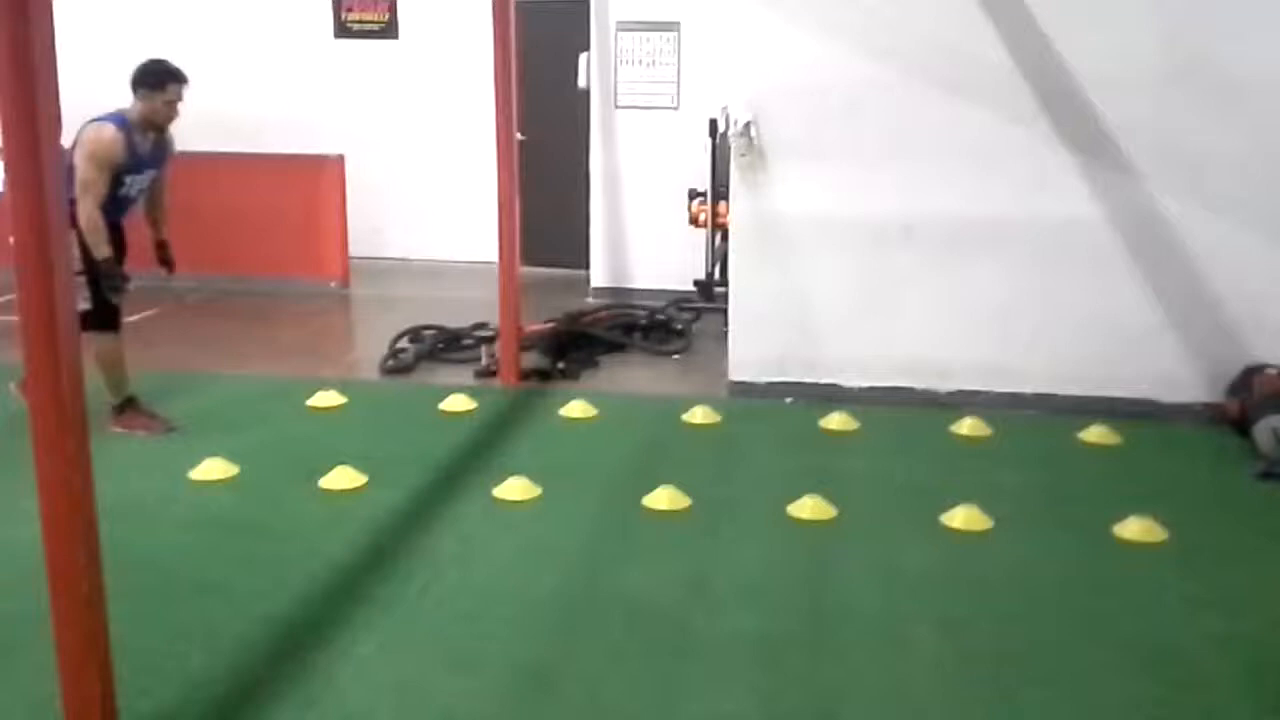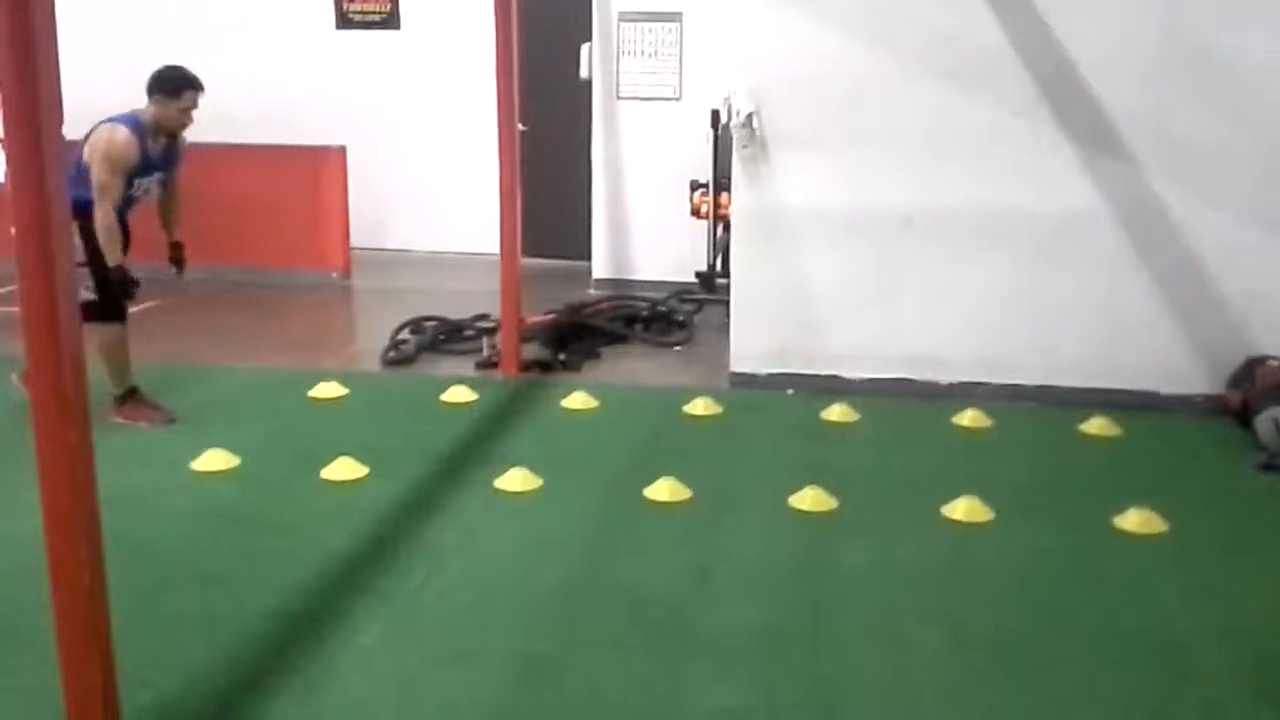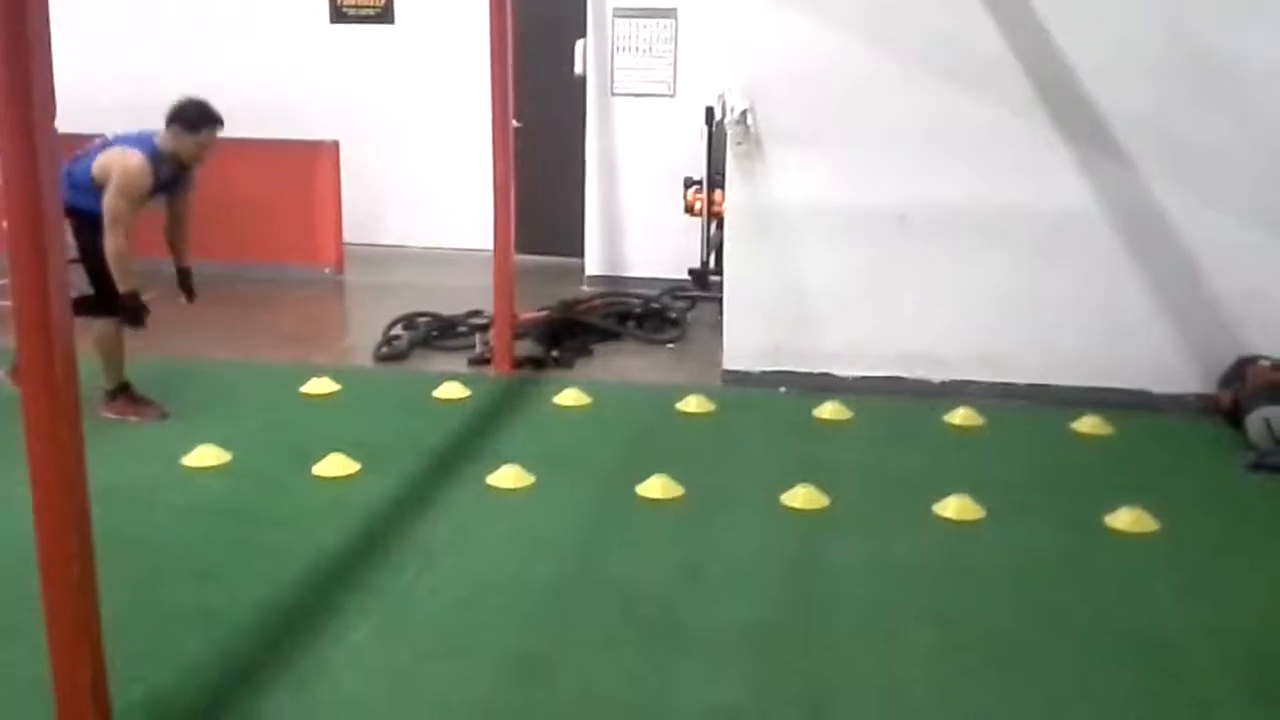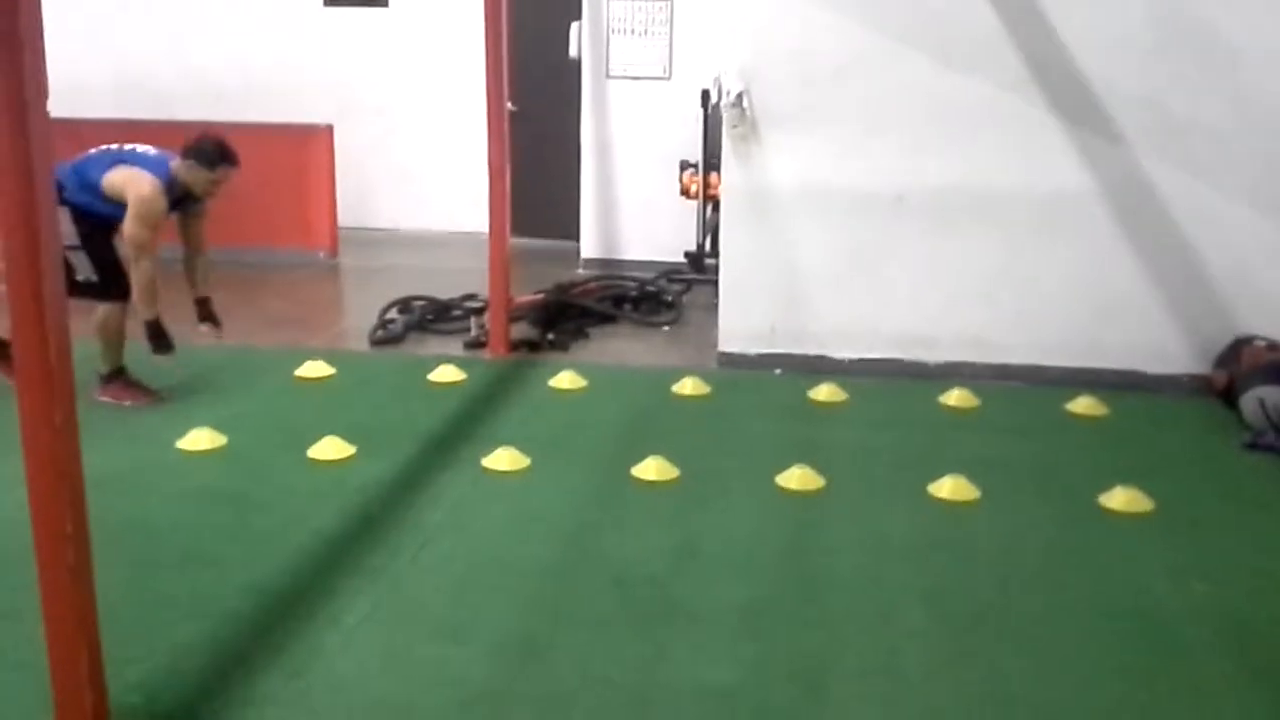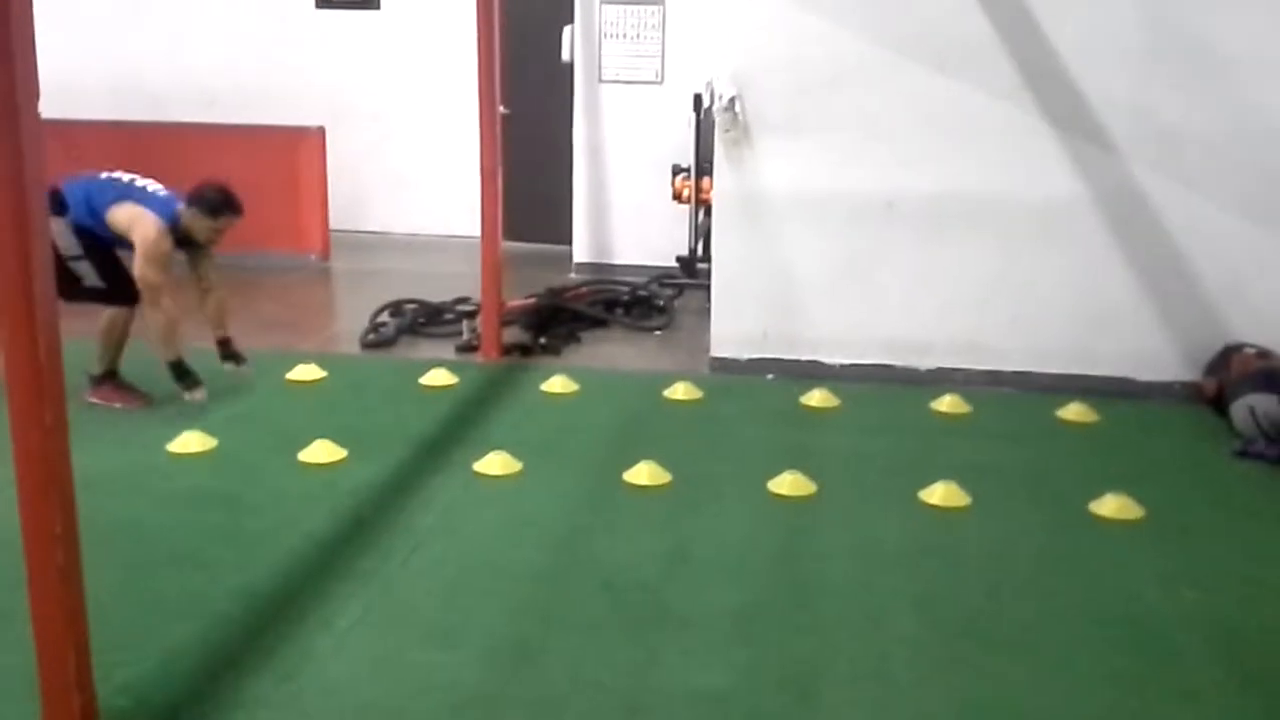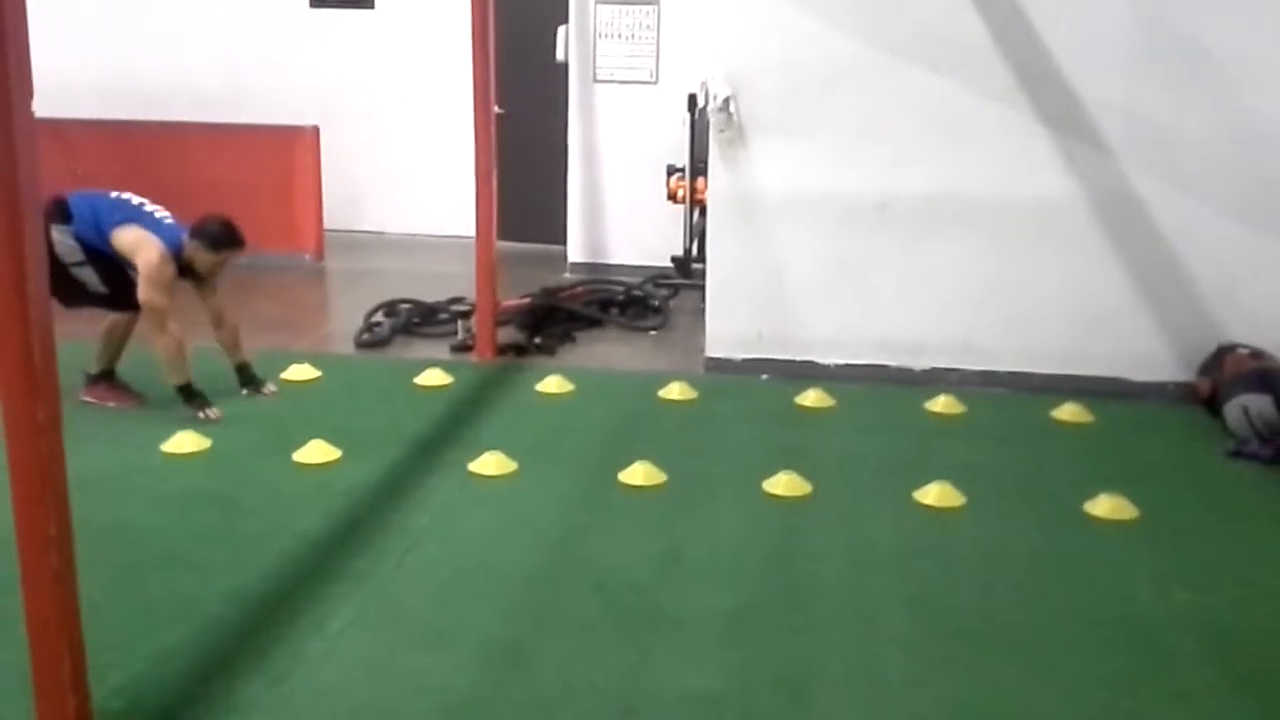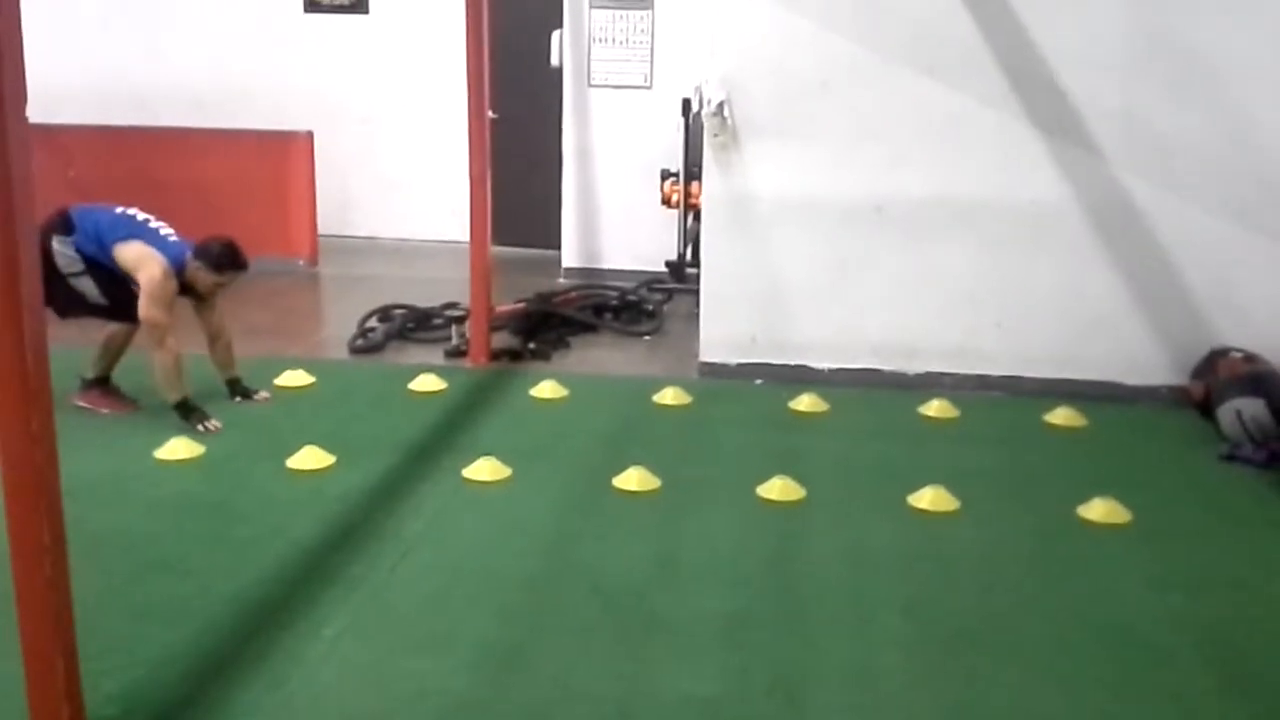
dt=0.2s
person 1, frame 1
left shoulder: (162, 141)
right shoulder: (105, 138)
left elbow: (155, 193)
right elbow: (87, 206)
left wrist: (161, 241)
right wrist: (105, 264)
left hip: (107, 226)
right hip: (75, 230)
left knee: (78, 314)
right knee: (102, 316)
right ankle: (123, 409)
person 1, frame 2
left shoulder: (173, 142)
right shoulder: (119, 141)
left elbow: (169, 194)
right elbow: (103, 209)
left wrist: (175, 243)
right wrist: (118, 269)
left hip: (106, 217)
right hip: (75, 218)
left knee: (88, 303)
right knee: (107, 305)
right ankle: (124, 399)
person 1, frame 3
left shoulder: (180, 165)
right shoulder: (134, 166)
left elbow: (177, 220)
right elbow: (117, 235)
left wrist: (183, 271)
right wrist: (129, 297)
left hip: (91, 215)
right hip: (65, 216)
right knee: (107, 302)
right ankle: (116, 395)
person 1, frame 4
left shoulder: (190, 189)
right shoulder: (149, 192)
left elbow: (195, 250)
right elbow: (141, 262)
left wrist: (203, 304)
right wrist: (153, 325)
left hip: (93, 210)
right hip: (65, 203)
right knee: (115, 290)
right ankle: (113, 380)
person 1, frame 5
left shoulder: (193, 224)
right shoulder: (155, 232)
left elbow: (208, 289)
right elbow: (157, 304)
left wrist: (225, 345)
right wrist: (178, 366)
left hip: (84, 215)
right hip: (59, 214)
right knee: (123, 297)
right ankle: (103, 382)
person 1, frame 6
left shoulder: (198, 252)
right shoulder: (157, 259)
left elbow: (220, 318)
right elbow: (161, 329)
left wrist: (244, 370)
right wrist: (187, 392)
left hip: (88, 222)
right hip: (62, 224)
right knee: (128, 304)
right ankle: (99, 381)
person 1, frame 7
left shoulder: (199, 268)
right shoulder: (159, 275)
left elbow: (217, 334)
right elbow: (161, 345)
left wrist: (235, 383)
right wrist: (184, 407)
left hip: (90, 235)
right hip: (64, 237)
right knee: (127, 314)
right ankle: (94, 388)
